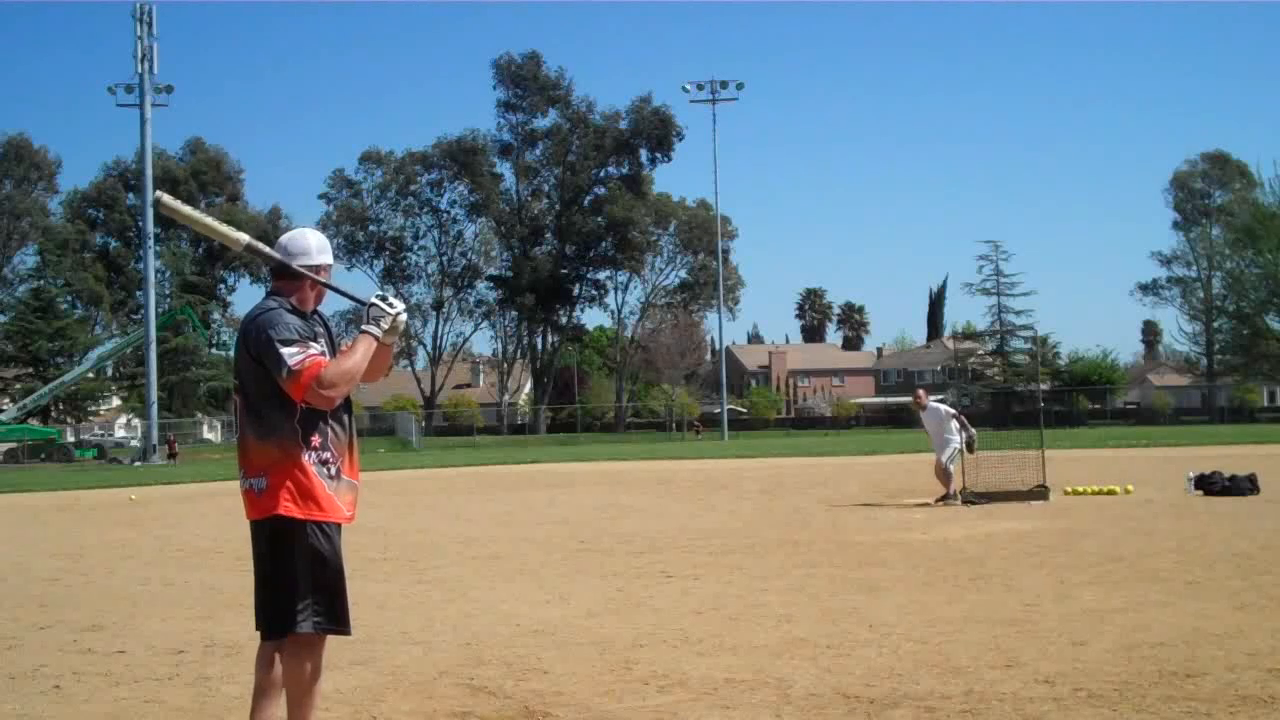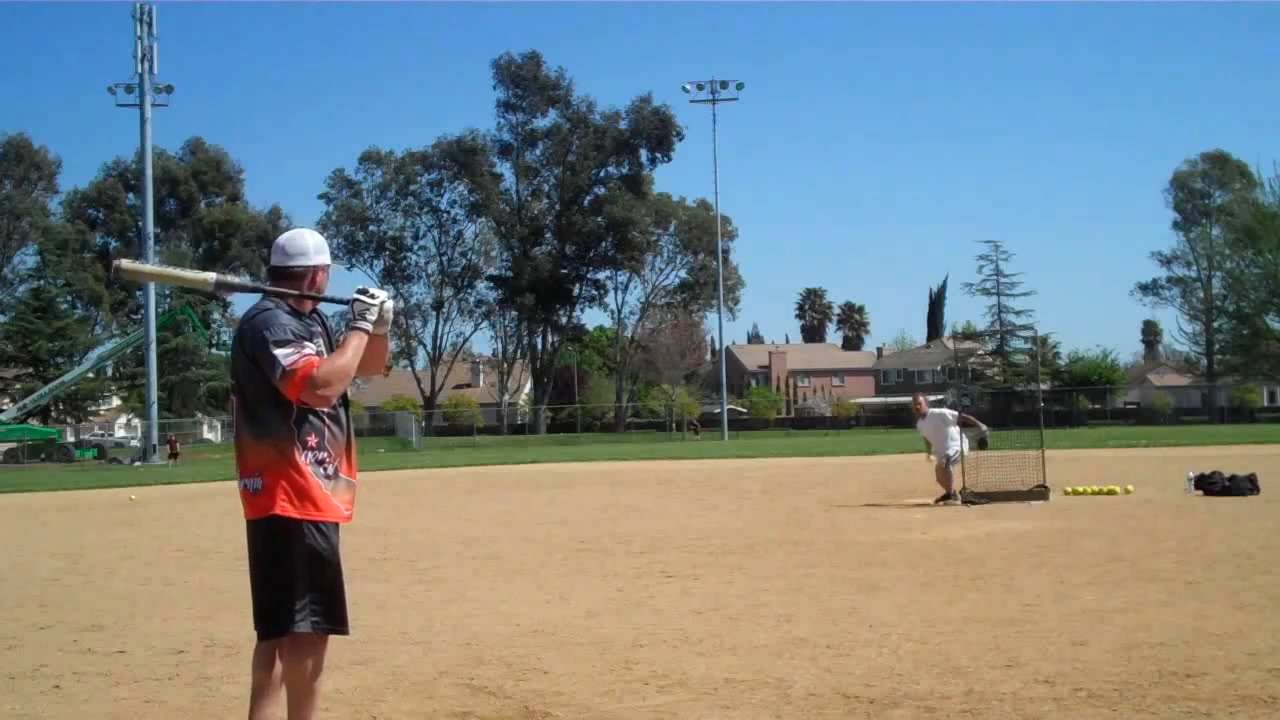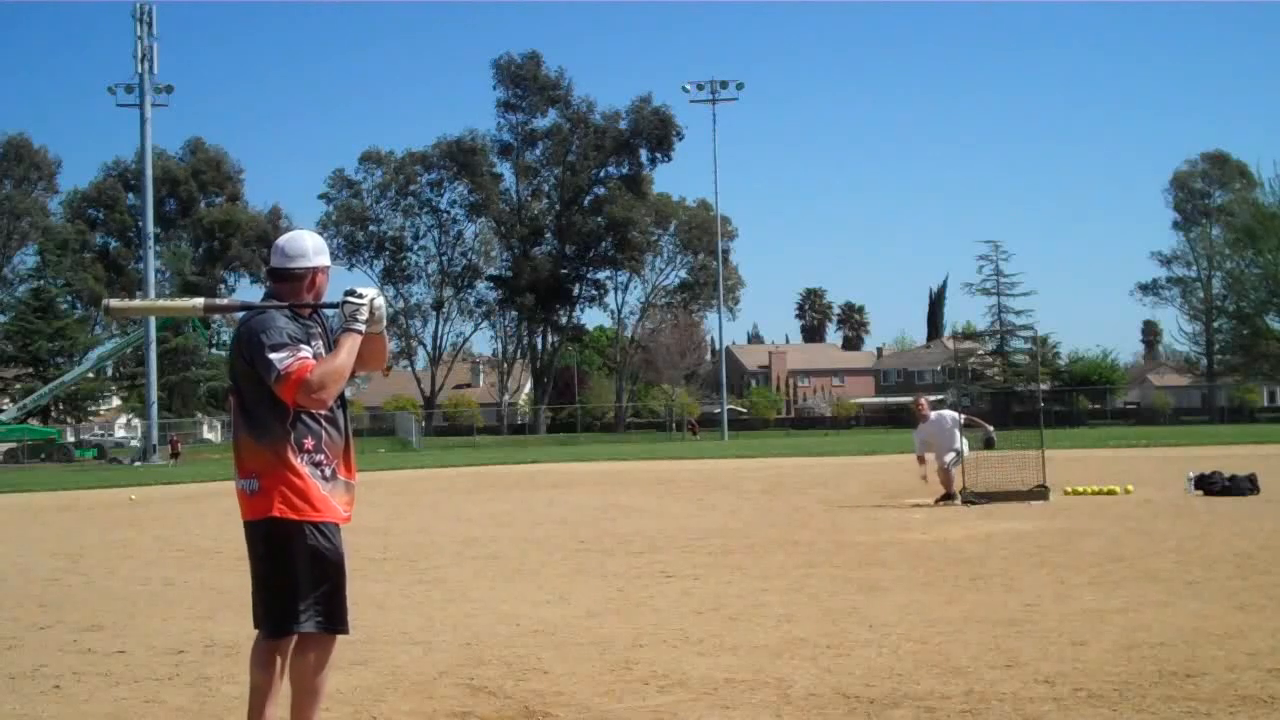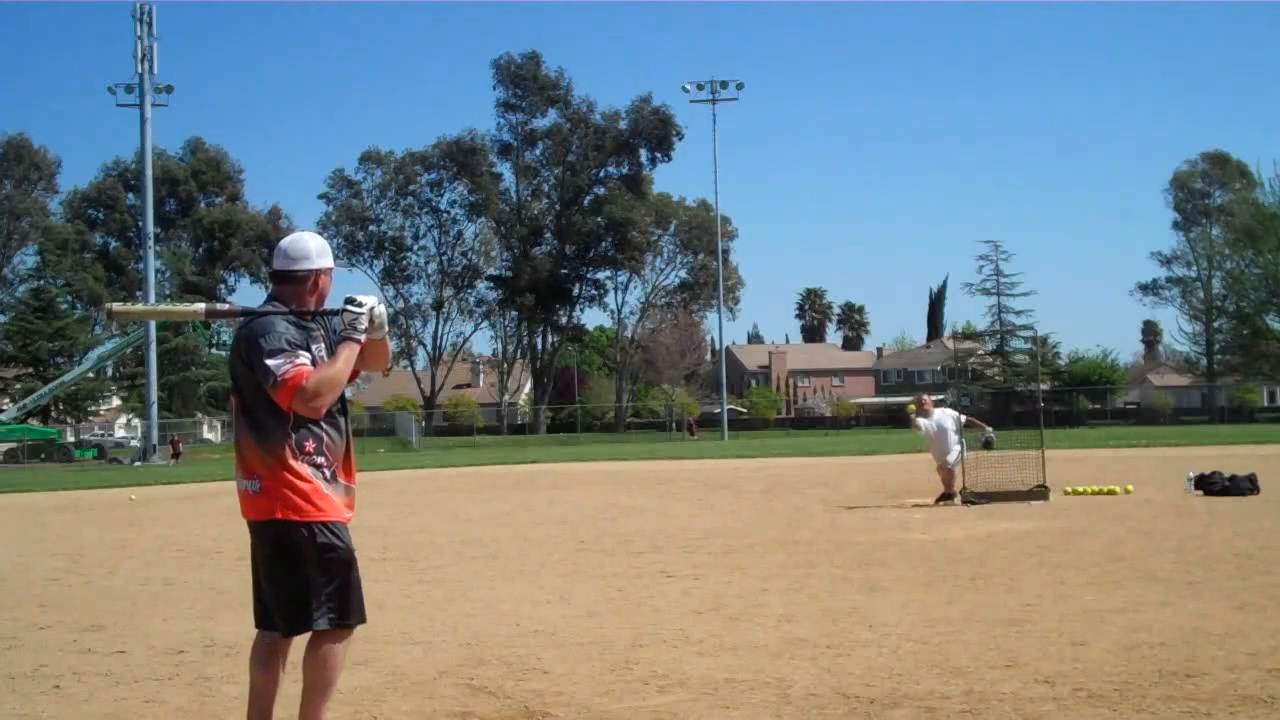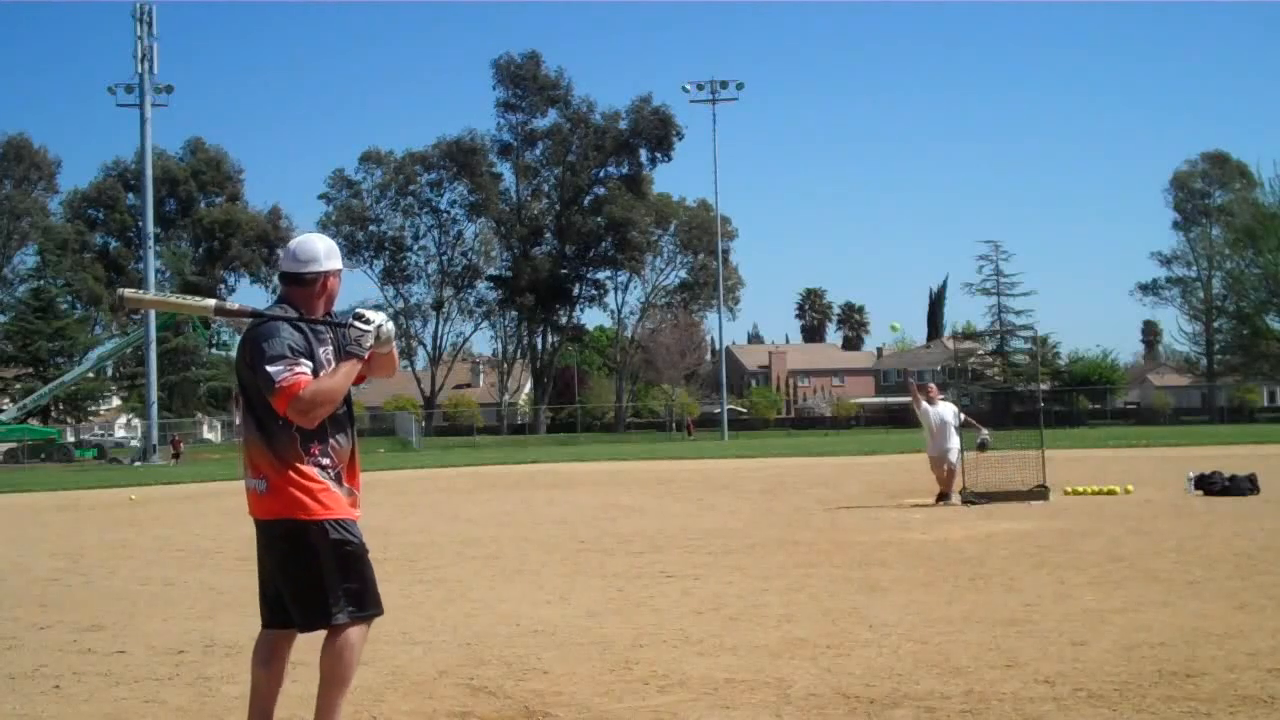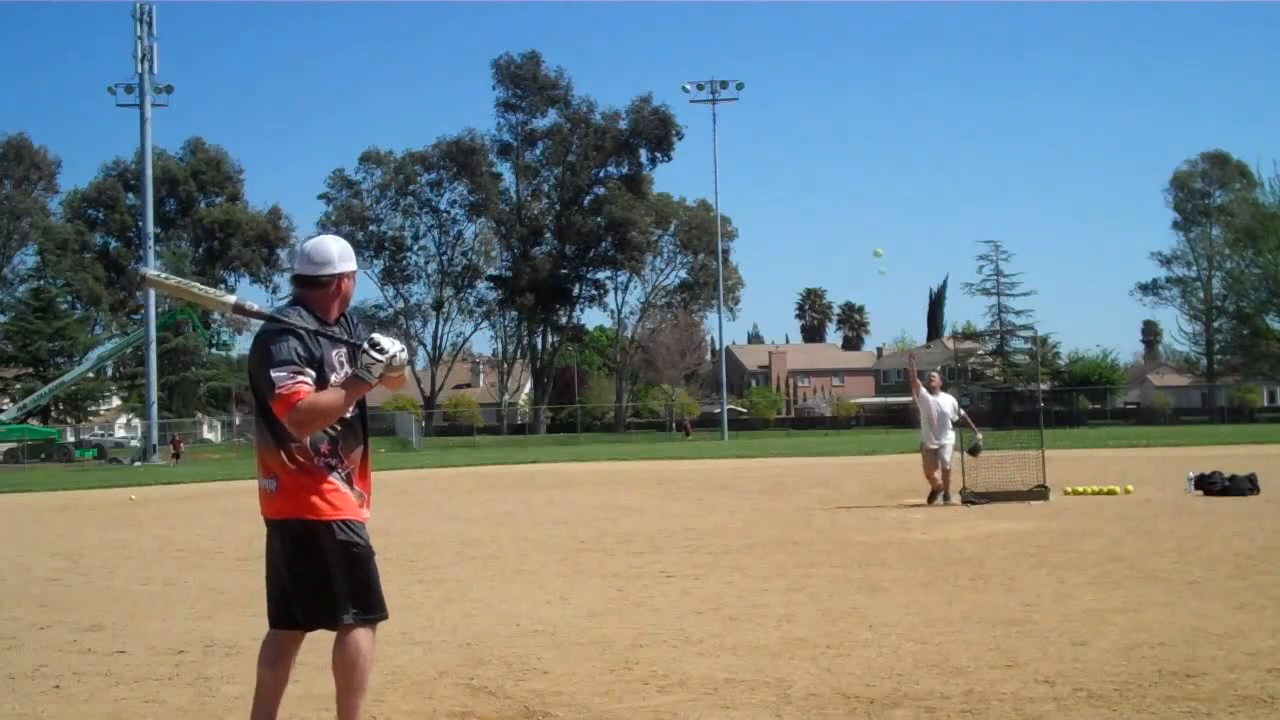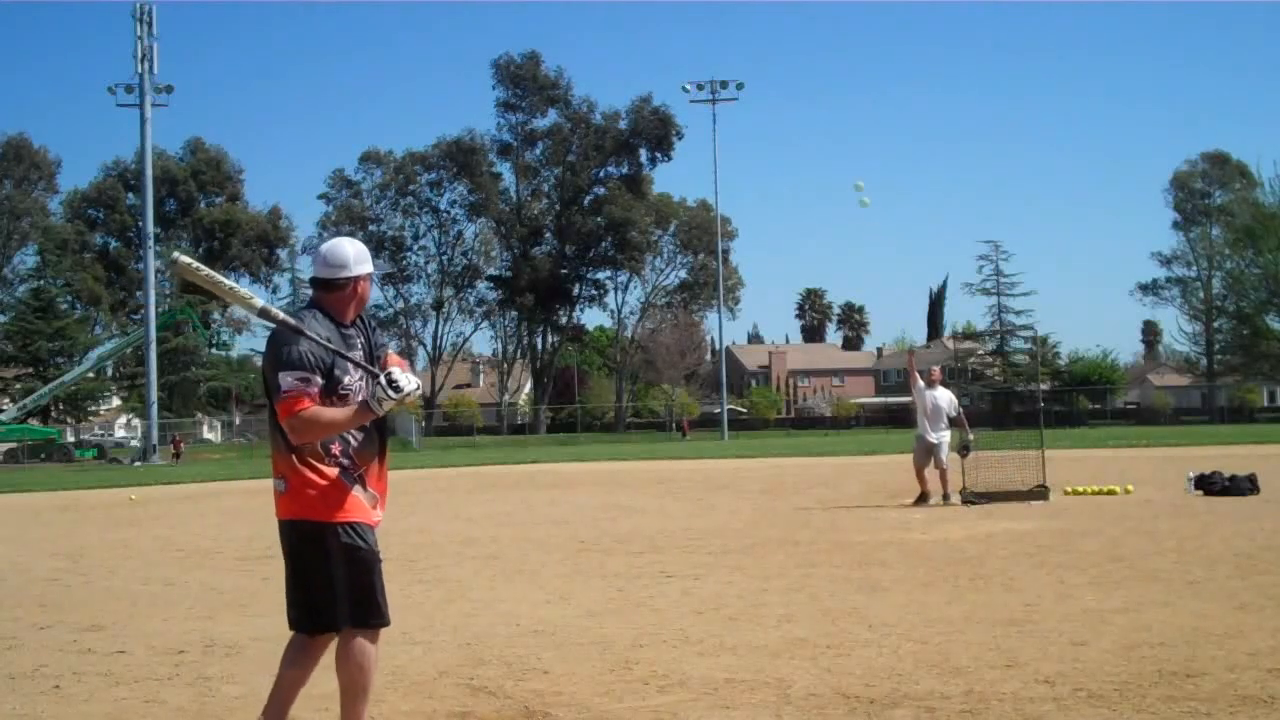
dt=0.5s
person 1, frame 1
left shoulder: (311, 322)
right shoulder: (271, 321)
left elbow: (369, 372)
right elbow: (325, 388)
left wrist: (386, 335)
right wrist: (369, 329)
left hip: (307, 494)
right hip: (293, 495)
left knee: (285, 623)
right knee: (307, 626)
person 1, frame 2
left shoulder: (311, 321)
right shoulder: (268, 322)
left elbow: (369, 365)
right elbow: (321, 387)
left wrist: (378, 326)
right wrist: (360, 324)
left hip: (304, 496)
right hip: (292, 497)
left knee: (282, 624)
right knee: (308, 626)
person 1, frame 3
left shoulder: (315, 322)
right shoulder: (265, 326)
left elbow: (372, 361)
right elbow: (316, 390)
left wrist: (373, 323)
right wrist: (352, 326)
left hip: (293, 499)
right hip: (291, 498)
left knee: (279, 624)
right knee: (318, 625)
person 1, frame 4
left shoulder: (319, 325)
right shoulder: (266, 330)
left elbow: (376, 363)
right elbow: (312, 399)
left wrist: (375, 328)
right wrist: (352, 335)
left hip: (287, 501)
right hip: (295, 499)
left knee: (279, 623)
right knee: (336, 620)
person 1, frame 5
left shoulder: (329, 326)
right shoulder: (273, 333)
left elbow: (385, 369)
right elbow: (306, 408)
left wrist: (382, 340)
right wrist: (355, 352)
left hip: (286, 501)
right hip: (302, 497)
left knee: (282, 622)
right knee: (353, 613)
person 1, frame 6
left shoulder: (344, 326)
right shoulder: (283, 336)
left elbow: (396, 383)
right elbow: (302, 418)
left wrist: (393, 361)
right wrist: (363, 377)
left hip: (302, 502)
right hip: (313, 500)
left knee: (290, 622)
right knee: (358, 616)
person 1, frame 7
left shoulder: (362, 328)
right shoulder: (298, 338)
left elbow: (400, 375)
right elbow: (300, 425)
left wrist: (405, 384)
right wrist: (372, 405)
left hip: (349, 499)
right hip: (323, 502)
left knee: (320, 624)
right knee: (362, 622)
